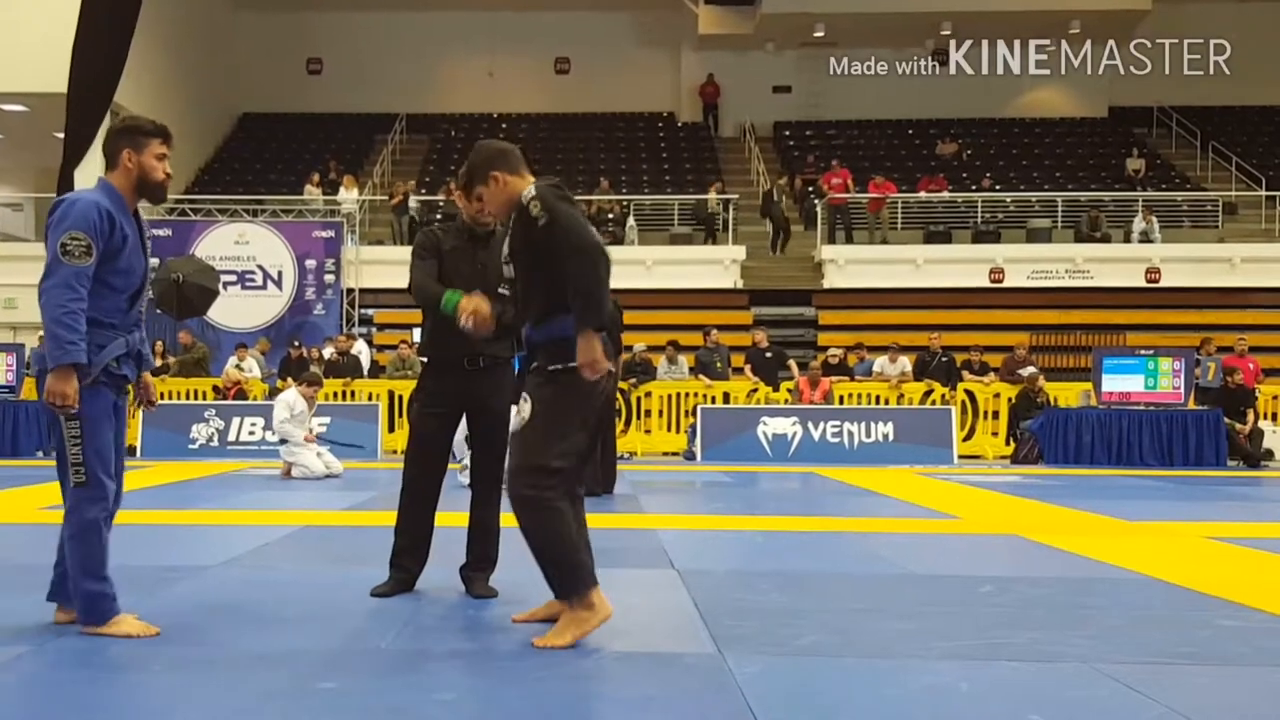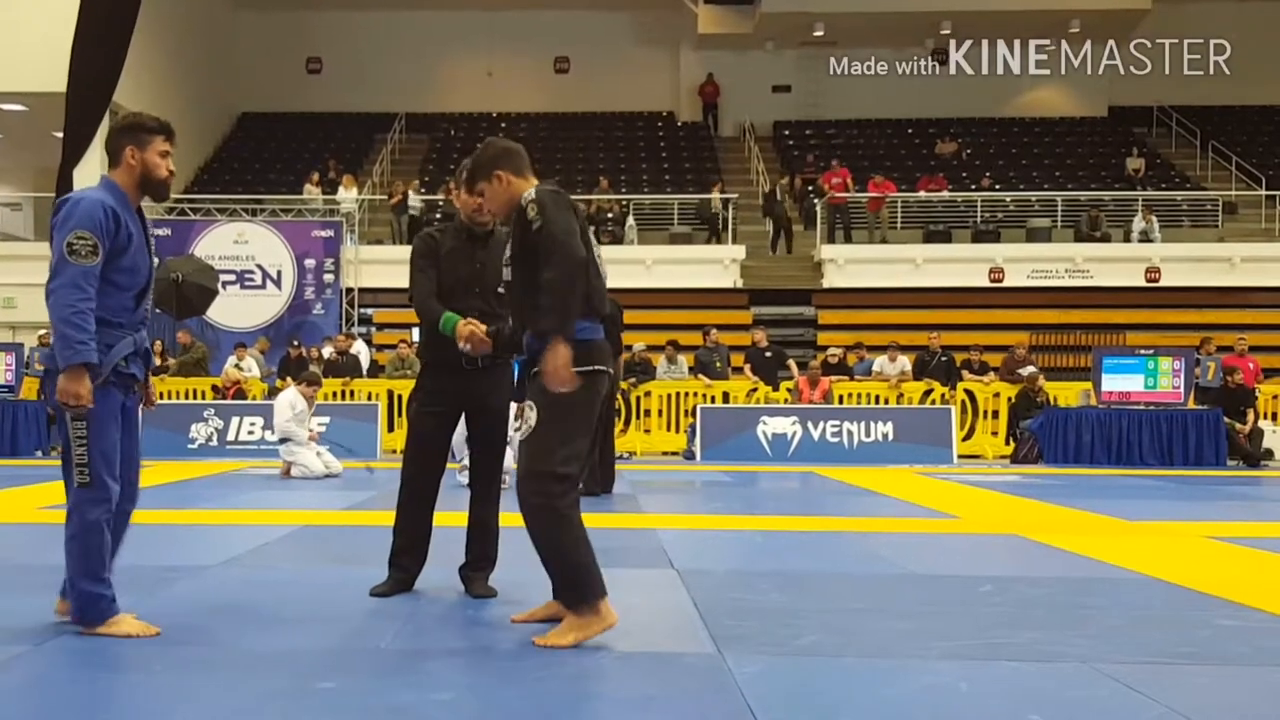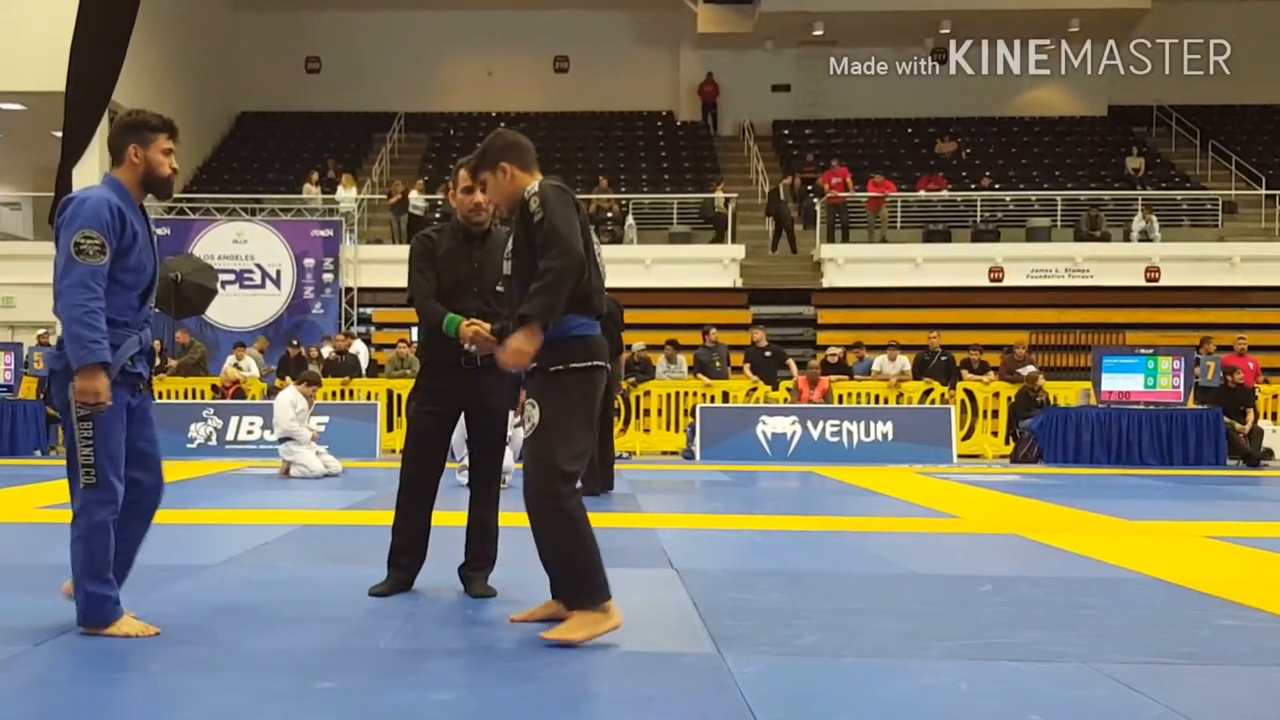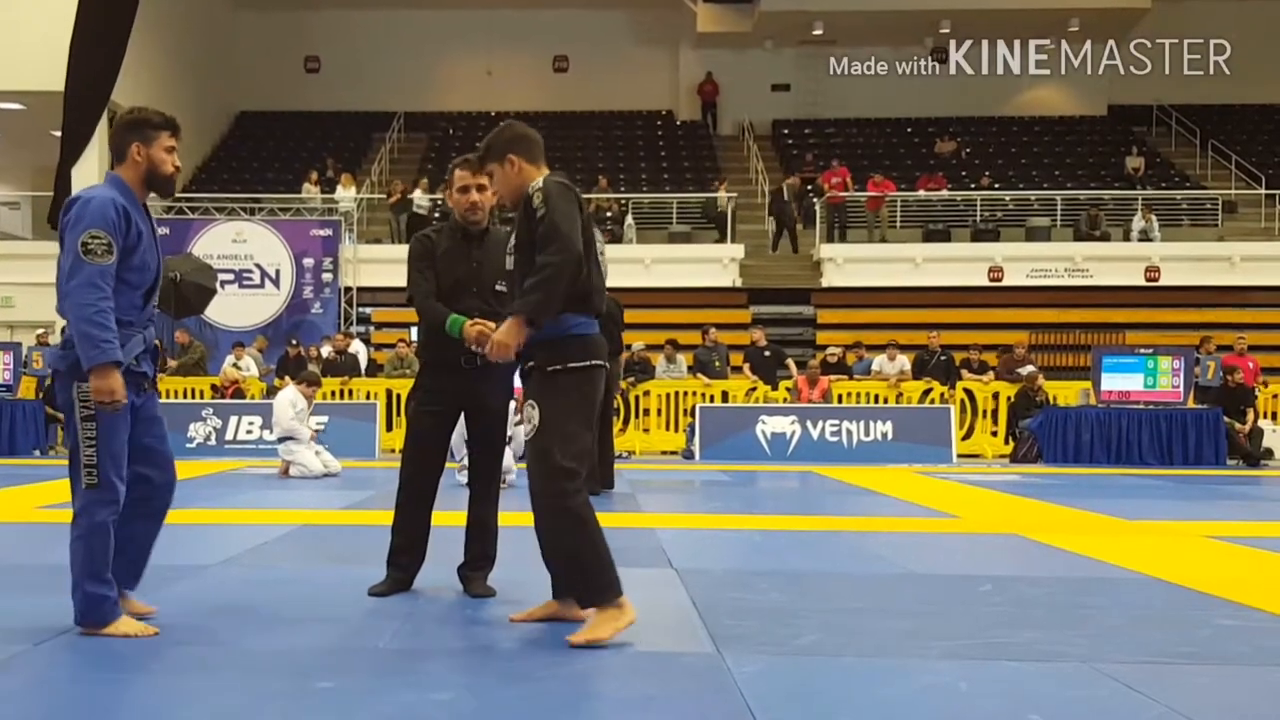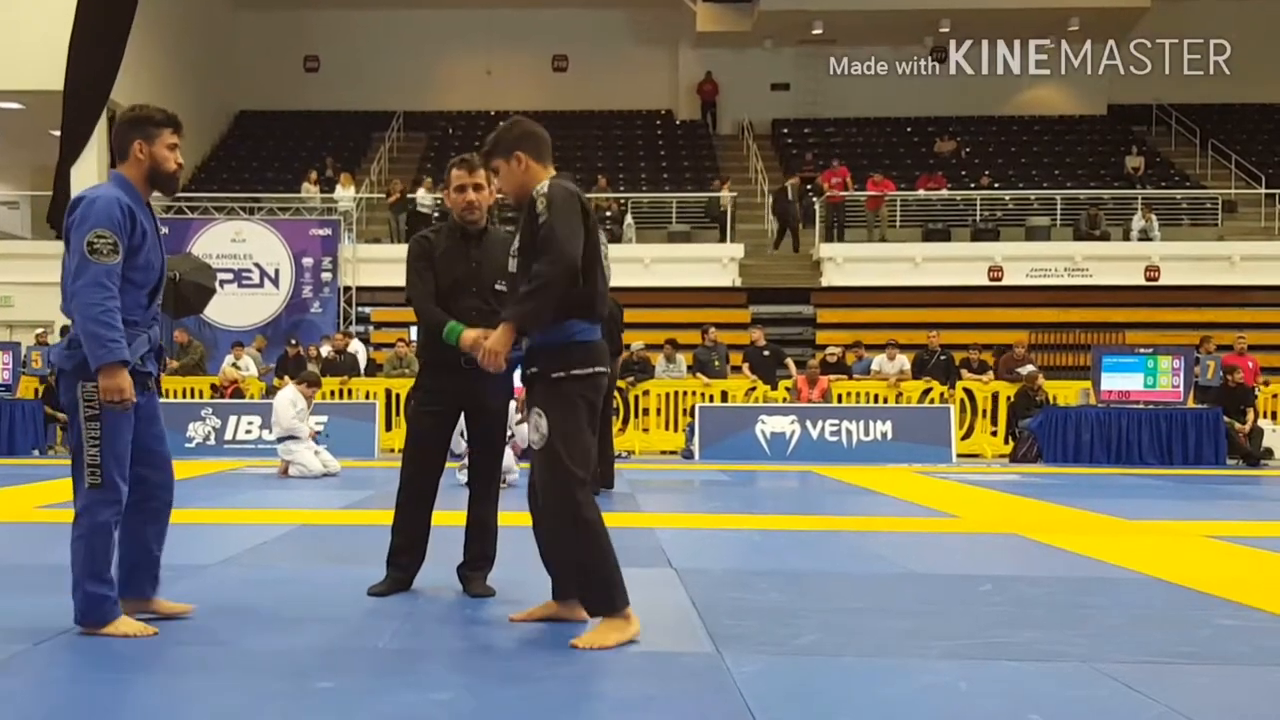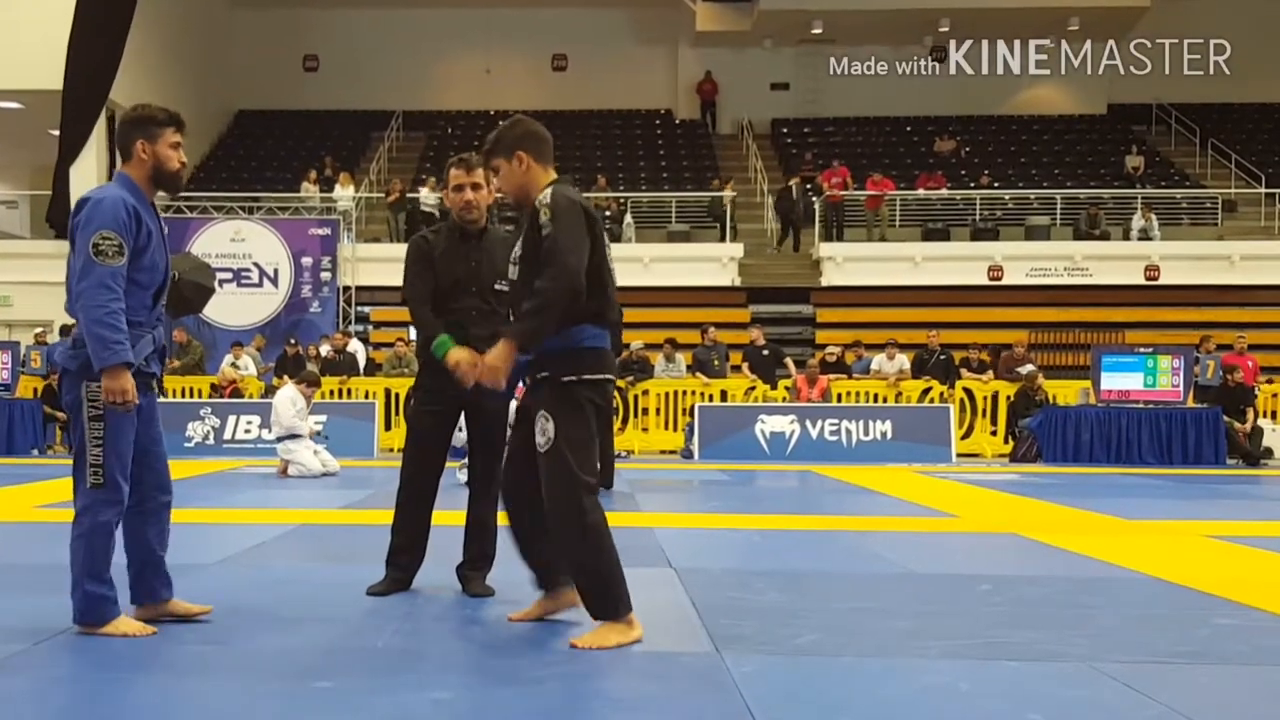
dt=0.1s
person 1, frame 1
left shoulder: (131, 221)
right shoulder: (86, 210)
right elbow: (62, 296)
left wrist: (141, 366)
right wrist: (63, 366)
left hip: (109, 373)
right hip: (80, 374)
left knee: (98, 492)
right knee: (92, 492)
left ankle: (72, 599)
right ankle: (97, 610)
person 1, frame 2
left shoulder: (131, 216)
right shoulder: (90, 209)
right elbow: (70, 296)
left wrist: (142, 368)
right wrist: (75, 367)
left hip: (120, 373)
right hip: (89, 374)
left knee: (121, 492)
right knee: (95, 493)
left ankle: (78, 592)
right ankle: (95, 610)
person 1, frame 3
left shoulder: (134, 215)
right shoulder: (95, 208)
right elbow: (79, 296)
left wrist: (141, 367)
right wrist: (89, 366)
left hip: (126, 372)
right hip: (96, 373)
left knee: (144, 485)
right knee: (101, 494)
left ankle: (89, 584)
right ankle: (98, 611)
person 1, frame 4
left shoulder: (134, 211)
right shoulder: (99, 207)
right elbow: (86, 295)
right wrist: (102, 366)
left hip: (131, 371)
right hip: (99, 373)
left knee: (154, 482)
right knee: (101, 494)
left ankle: (115, 586)
right ankle: (96, 610)
person 1, frame 5
left shoulder: (137, 210)
right shoulder: (104, 207)
right elbow: (93, 295)
right wrist: (110, 365)
left hip: (135, 370)
right hip: (103, 372)
left knee: (154, 485)
right knee: (103, 494)
left ankle: (138, 591)
right ankle: (96, 610)
person 1, frame 6
left shoulder: (142, 210)
right shoulder: (109, 207)
right elbow: (97, 295)
right wrist: (112, 366)
left hip: (137, 371)
right hip: (106, 374)
left knee: (152, 490)
right knee: (104, 495)
left ankle: (151, 595)
right ankle: (96, 610)
person 2, frame 1
left shoulder: (538, 199)
right shoulder: (537, 211)
left elbow: (589, 255)
left wrist: (589, 332)
right wrist: (494, 319)
left hip: (569, 359)
right hip: (568, 359)
left knee: (532, 480)
right knee: (558, 479)
left ankle: (585, 598)
right ankle: (571, 595)
person 2, frame 2
left shoulder: (540, 203)
right shoulder: (537, 213)
left elbow: (567, 270)
left wrist: (557, 341)
right wrist: (496, 338)
left hip: (568, 361)
right hip: (574, 361)
left knee: (542, 484)
right knee: (550, 483)
left ankle: (591, 607)
right ankle: (569, 597)
person 2, frame 3
left shoulder: (543, 197)
right shoulder: (540, 208)
left elbow: (564, 261)
left wrist: (530, 329)
right wrist: (501, 335)
left hip: (568, 359)
right hip: (566, 359)
left knee: (547, 481)
right knee: (549, 480)
left ankle: (597, 605)
right ankle: (569, 596)
person 2, frame 4
left shoulder: (548, 192)
right shoulder: (549, 202)
left elbow: (561, 258)
left wrist: (519, 320)
right wrist: (514, 328)
left hip: (564, 358)
right hip: (562, 356)
left knee: (557, 481)
right knee: (548, 482)
left ankle: (611, 603)
right ankle: (568, 596)
person 2, frame 5
left shoulder: (552, 196)
right shoulder: (553, 204)
left elbow: (557, 267)
left wrist: (508, 327)
right wrist: (514, 335)
left hip: (567, 364)
right hip: (562, 362)
left knee: (564, 489)
right knee: (546, 489)
left ankle: (616, 613)
right ankle: (568, 597)
person 2, frame 6
left shoulder: (556, 204)
right shoulder: (550, 209)
left elbow: (561, 284)
left wrist: (509, 346)
right wrist: (517, 349)
left hip: (571, 372)
right hip: (557, 370)
left knee: (567, 495)
right knee: (519, 482)
left ankle: (618, 617)
right ankle: (559, 585)
person 3, frame 1
right shoulder: (433, 241)
right elbow: (422, 288)
right wrist: (457, 303)
left hip: (494, 376)
right hip: (441, 374)
left knee: (488, 480)
right knee: (420, 476)
left ankle: (478, 571)
right ankle: (404, 570)
person 3, frame 2
left shoulder: (514, 251)
right shoulder: (431, 243)
right elbow: (422, 299)
right wrist: (454, 325)
left hip: (493, 376)
right hip: (440, 373)
left knee: (486, 479)
right knee: (419, 475)
left ankle: (477, 571)
right ankle: (403, 569)
person 3, frame 3
left shoulder: (511, 250)
right shoulder: (429, 244)
right elbow: (422, 301)
right wrist: (456, 327)
left hip: (491, 376)
right hip: (438, 374)
left knee: (486, 478)
right knee: (418, 475)
left ankle: (477, 571)
right ankle: (401, 569)
person 3, frame 4
left shoulder: (511, 249)
right shoulder: (427, 244)
right elbow: (424, 303)
right wrist: (461, 328)
left hip: (492, 375)
right hip: (438, 373)
left knee: (485, 479)
right knee: (418, 475)
left ankle: (476, 571)
right ankle: (401, 570)
person 3, frame 5
left shoulder: (510, 248)
right shoulder: (425, 245)
right elbow: (422, 305)
right wrist: (458, 335)
left hip: (492, 376)
right hip: (439, 375)
left knee: (485, 479)
right knee: (418, 475)
left ankle: (475, 570)
right ankle: (400, 569)
person 3, frame 6
left shoulder: (510, 248)
right shoulder: (425, 246)
right elbow: (420, 309)
right wrist: (447, 351)
right hip: (441, 374)
left knee: (486, 479)
right knee: (418, 476)
left ankle: (475, 570)
right ankle: (400, 569)
person 4, frame 1
right shoulder: (612, 306)
right elbow: (619, 347)
right wrist: (616, 374)
right knee: (607, 429)
left ankle: (593, 483)
right ankle: (607, 482)
person 4, frame 2
right shoulder: (612, 305)
right elbow: (620, 350)
right wrist: (617, 379)
right hip: (609, 374)
right knee: (606, 429)
left ankle: (592, 483)
right ankle: (606, 482)
person 4, frame 3
right shoulder: (613, 304)
right elbow: (620, 346)
right wrist: (619, 378)
right hip: (609, 370)
right knee: (606, 427)
left ankle: (591, 482)
right ankle: (605, 480)
person 4, frame 4
right shoulder: (613, 303)
right elbow: (621, 346)
right wrist: (618, 378)
right hip: (609, 370)
right knee: (605, 426)
left ankle: (592, 482)
right ankle: (606, 479)
person 4, frame 5
right shoulder: (613, 304)
right elbow: (619, 342)
right wrist: (616, 371)
right hip: (610, 369)
right knee: (604, 425)
left ankle: (591, 481)
right ankle: (606, 478)
person 4, frame 6
left shoulder: (585, 303)
right shoulder: (612, 304)
left hip: (592, 369)
right hip: (609, 367)
left knee: (588, 425)
right knee: (605, 425)
left ankle: (590, 481)
right ankle: (606, 477)
